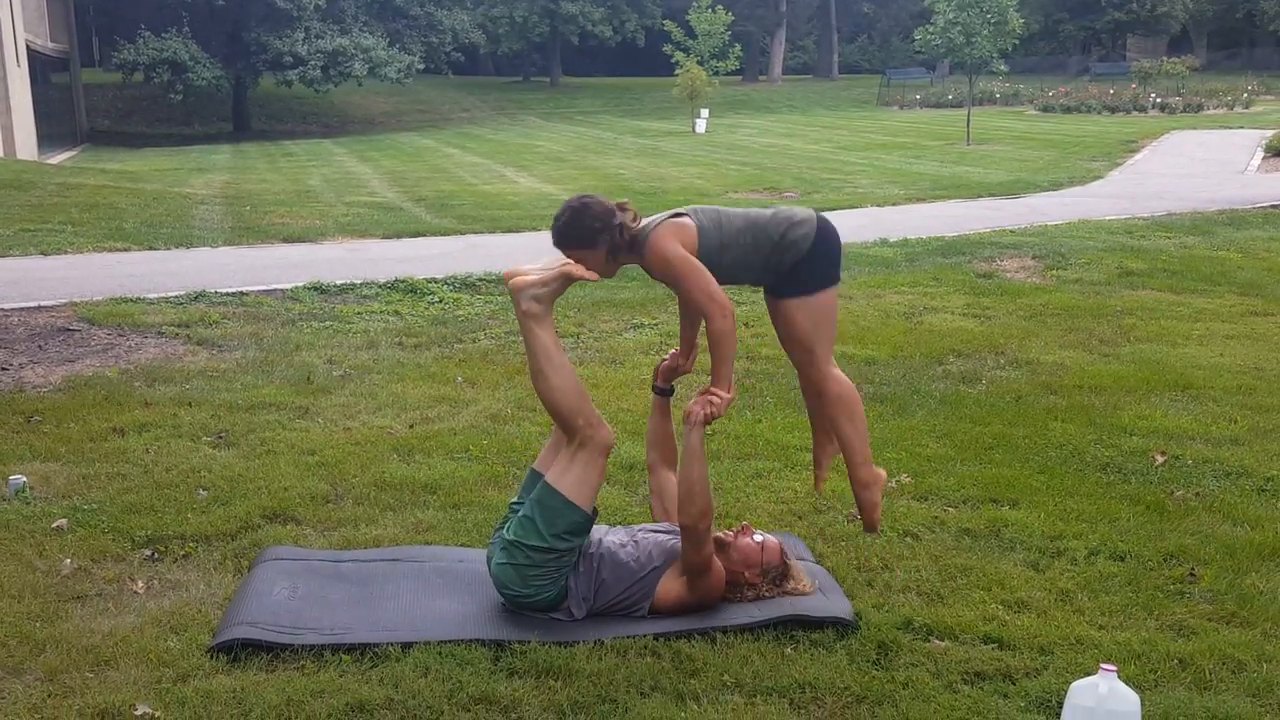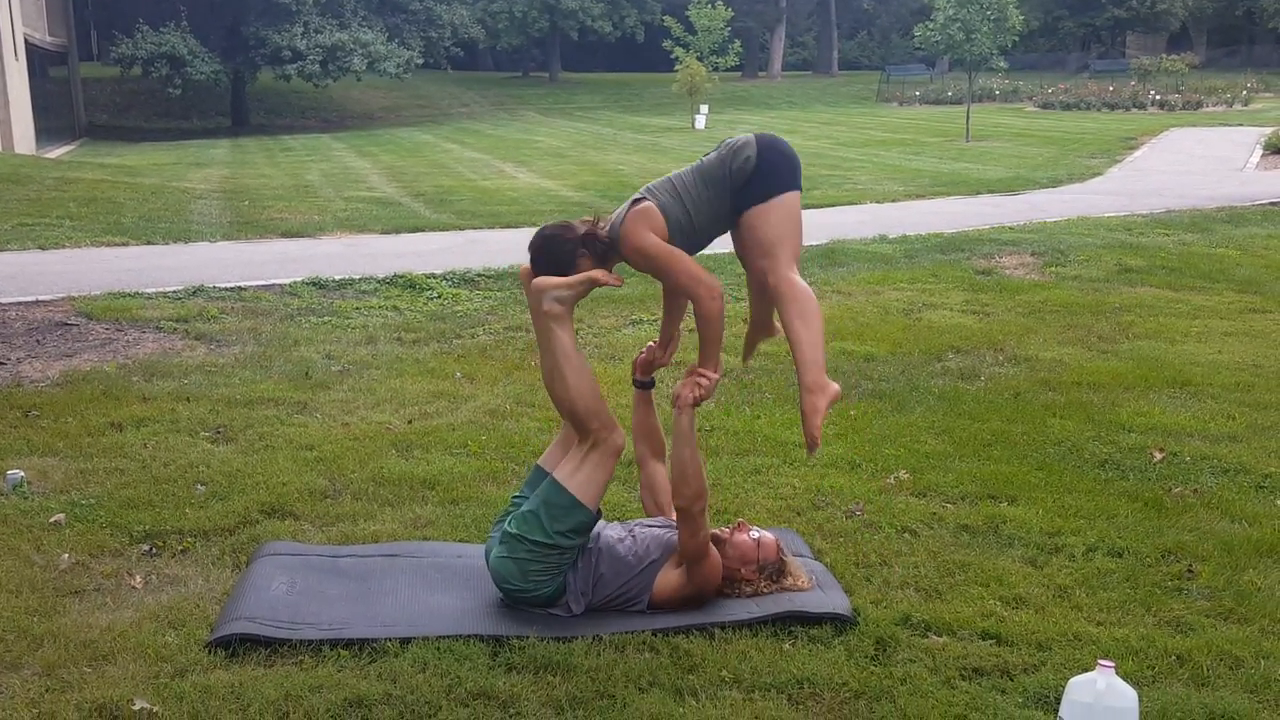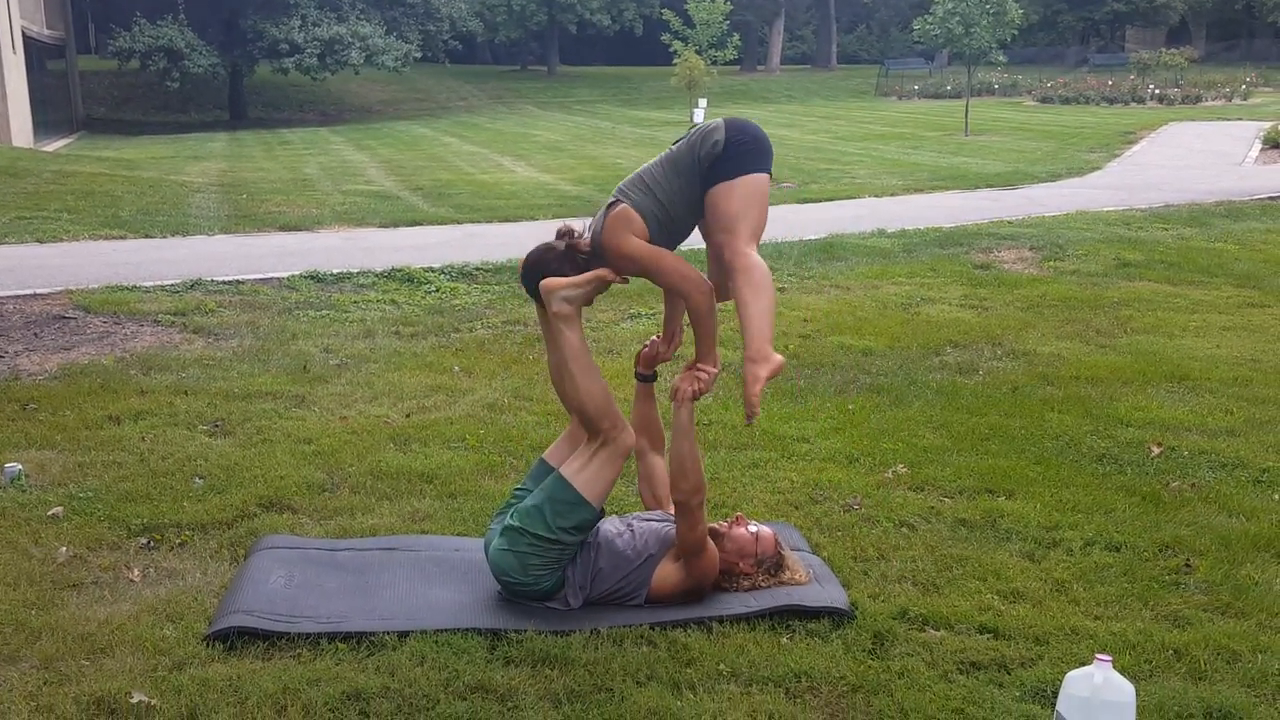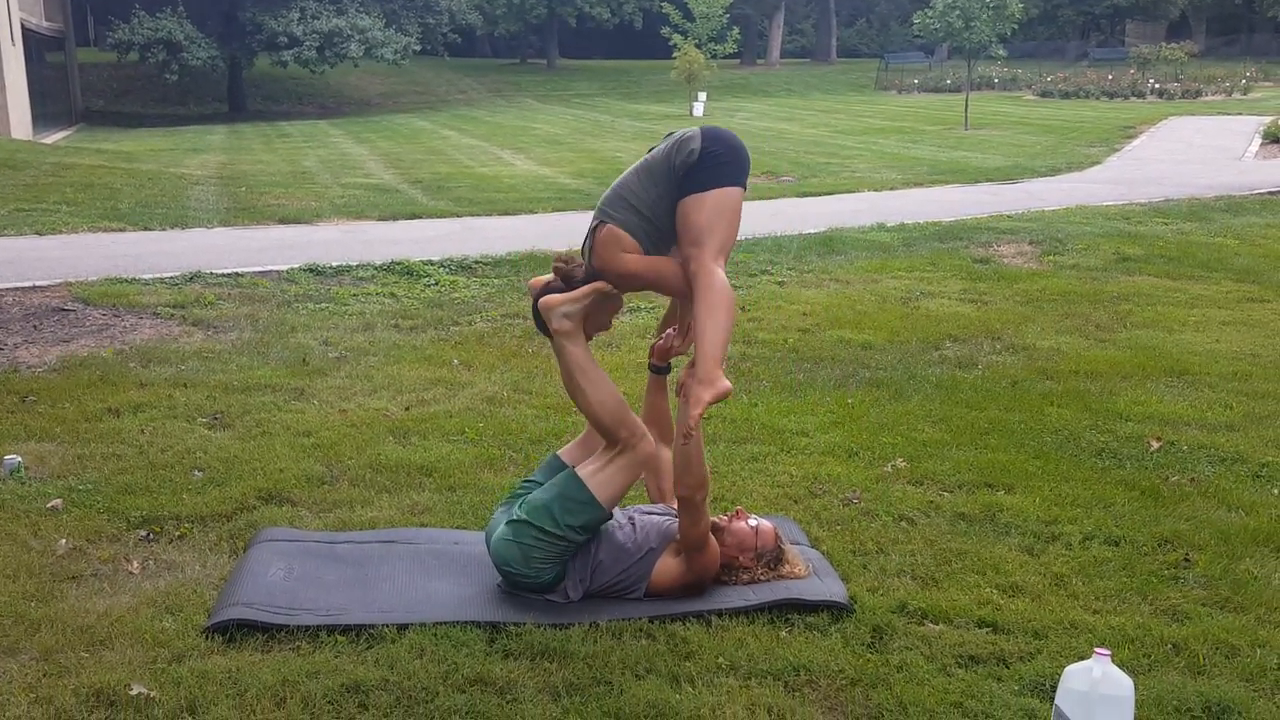
dt=0.2s
person 1, frame 1
left shoulder: (708, 583)
right shoulder: (684, 543)
left elbow: (694, 521)
right elbow: (661, 465)
left wrist: (695, 433)
right wrist: (662, 387)
left hip: (532, 576)
right hip: (517, 548)
left knee: (592, 437)
right knee: (574, 428)
left ankle: (534, 306)
right ankle: (533, 304)
person 1, frame 2
left shoulder: (705, 575)
right shoulder: (681, 537)
left elbow: (690, 503)
right elbow: (650, 456)
left wrist: (684, 414)
right wrist: (643, 381)
left hip: (528, 568)
right hip: (513, 545)
left knee: (604, 438)
right knee: (583, 428)
left ankle: (554, 310)
right ankle: (545, 304)
person 1, frame 3
left shoulder: (701, 569)
right shoulder: (676, 529)
left elbow: (688, 498)
right elbow: (649, 447)
left wrist: (684, 408)
right wrist: (645, 375)
left hip: (527, 560)
right hip: (513, 536)
left knee: (614, 437)
right knee: (591, 426)
left ankle: (563, 310)
right ankle: (553, 305)
person 1, frame 4
left shoulder: (702, 564)
right shoulder: (677, 522)
left elbow: (691, 494)
right elbow: (660, 442)
left wrist: (691, 402)
right wrist: (659, 367)
left hip: (528, 551)
right hip: (514, 526)
left knee: (631, 442)
right knee: (614, 431)
left ankle: (566, 325)
right ankle: (569, 326)
person 2, frame 1
left shoulder: (655, 247)
right shoulder: (648, 238)
left elbow: (720, 311)
right elbow: (690, 294)
left wrist: (722, 386)
right wrist: (687, 350)
left hip: (805, 245)
right hip: (788, 256)
left knee: (817, 367)
right knee: (806, 366)
left ankle: (864, 474)
right ankle: (825, 441)
person 2, frame 2
left shoulder: (630, 242)
right shoulder: (619, 237)
left elbow: (707, 292)
right elbow: (677, 276)
left wrist: (709, 367)
right wrist: (668, 340)
left hip: (760, 165)
right hip: (750, 169)
left knee: (775, 276)
right knee: (760, 272)
left ankle: (816, 385)
right ankle: (762, 324)
person 2, frame 3
left shoulder: (613, 245)
right shoulder: (599, 241)
left elbow: (694, 289)
right elbow: (662, 267)
left wrist: (707, 360)
right wrist: (672, 329)
left hip: (731, 145)
right hip: (719, 150)
left knee: (735, 250)
right knee: (720, 243)
left ankle: (760, 357)
right ankle: (721, 286)
person 2, frame 4
left shoulder: (608, 264)
right shoulder: (602, 256)
left elbow: (688, 288)
left hip: (708, 155)
right hip: (697, 155)
left knee: (703, 266)
left ankle: (710, 377)
